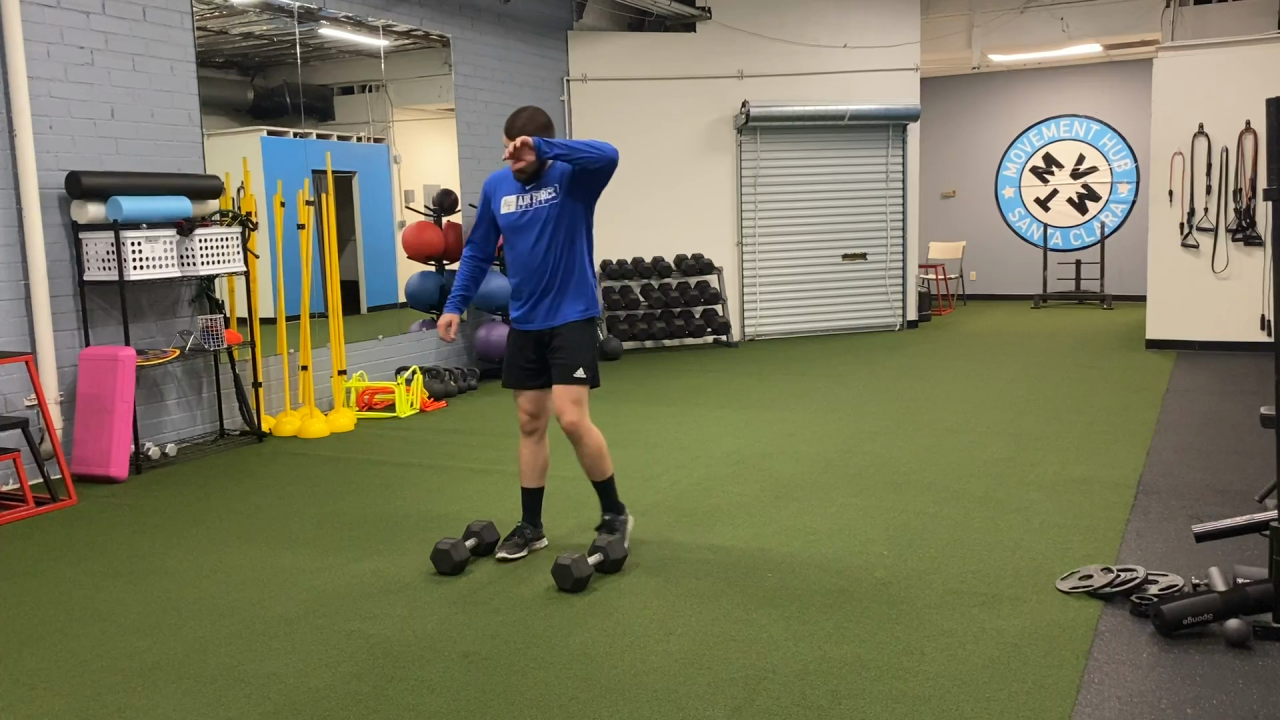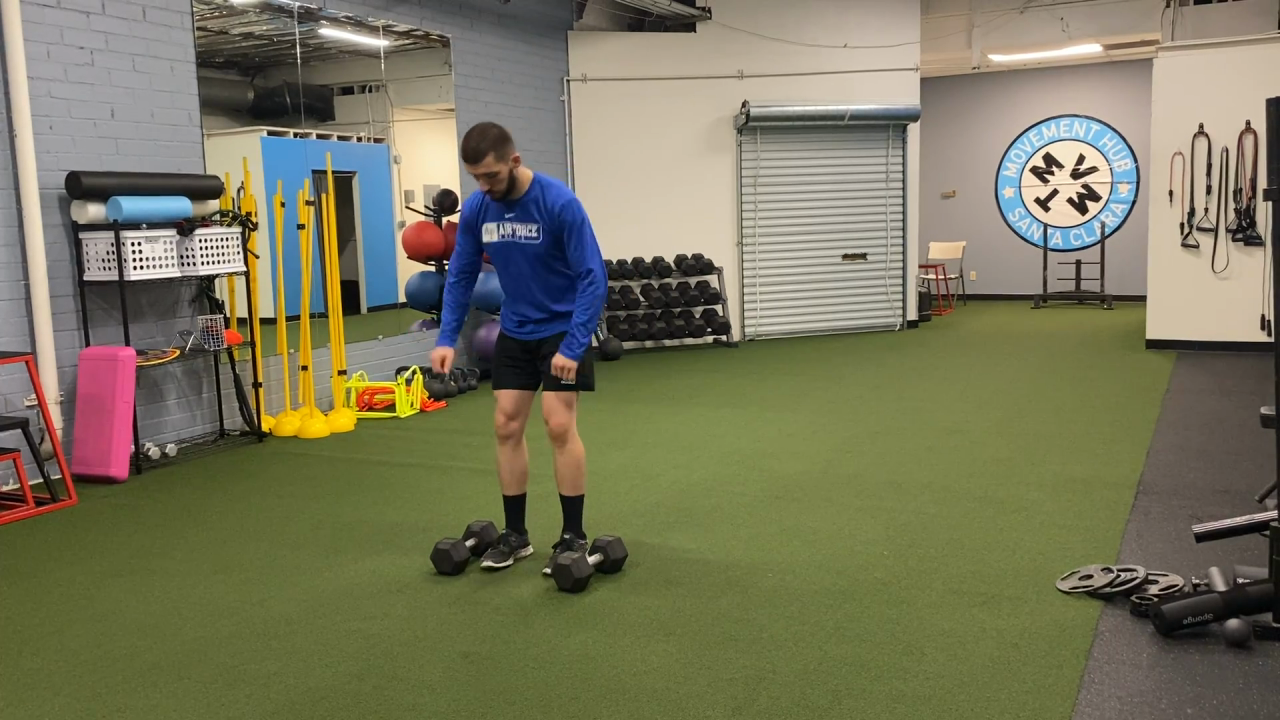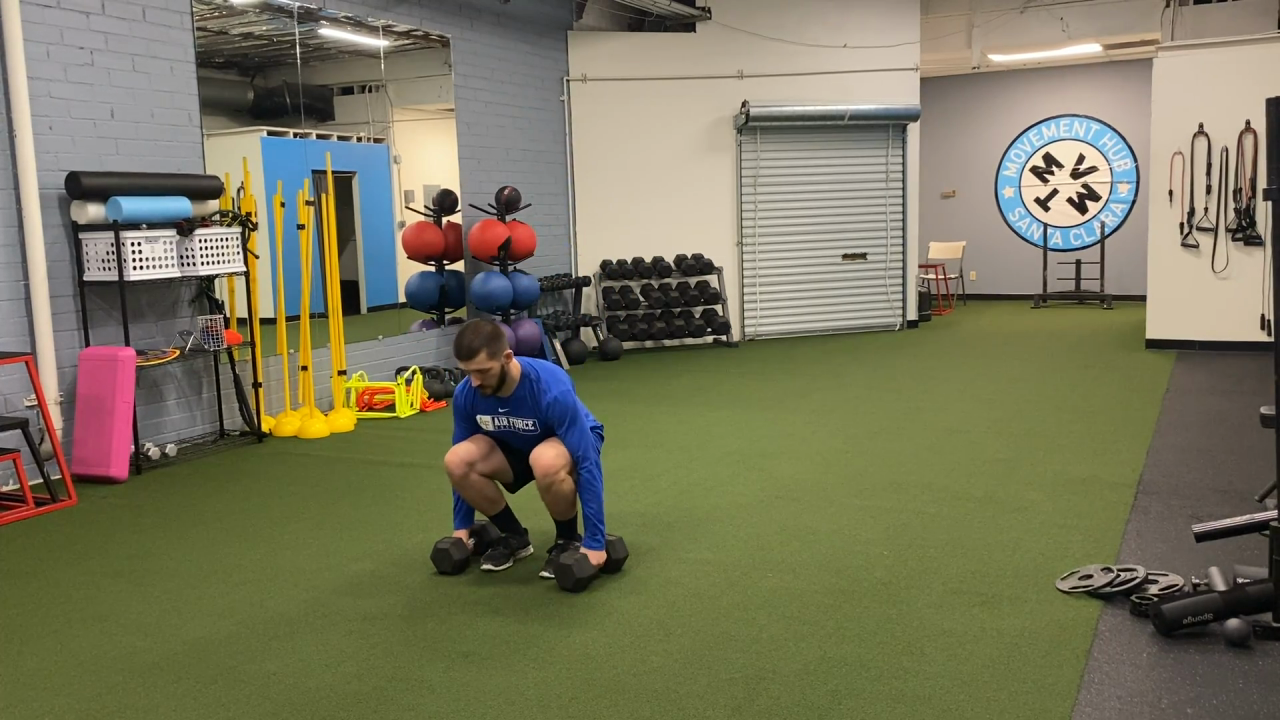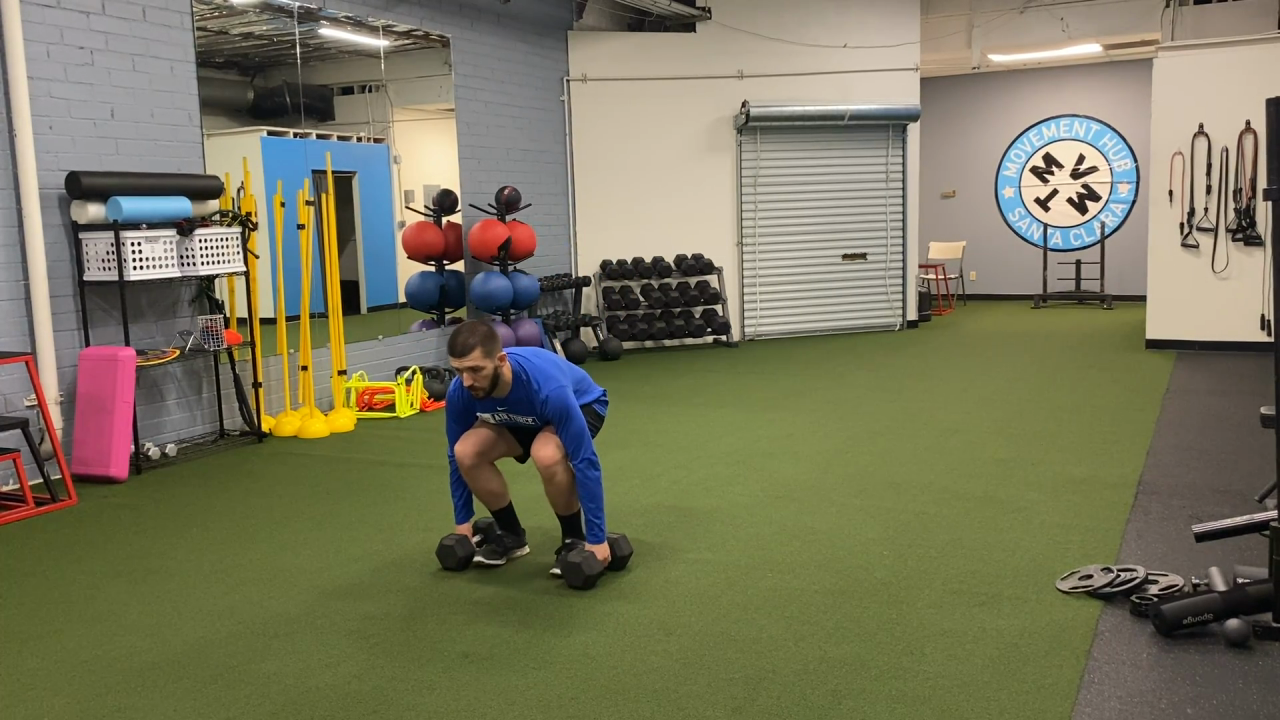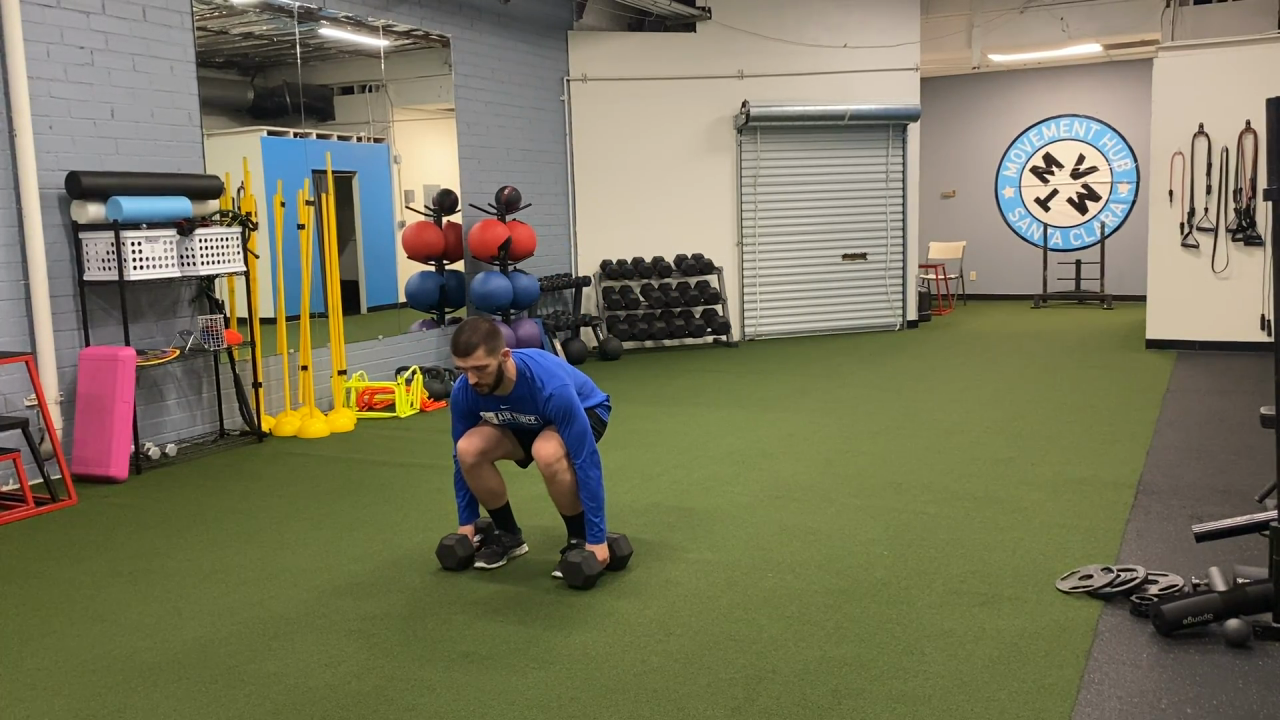
dt=1s
person 1, frame 1
left shoulder: (572, 176)
right shoulder: (495, 188)
left elbow: (608, 156)
right elbow: (478, 252)
left wrist: (542, 147)
right wrist: (455, 304)
left hip: (572, 317)
right hip: (524, 324)
left knee: (571, 419)
right knee: (530, 424)
left ankle: (614, 510)
right ankle: (531, 524)
person 1, frame 2
left shoulder: (560, 203)
right shoulder: (474, 209)
left elbow: (592, 276)
right elbow: (460, 276)
left wrist: (574, 346)
right wrist: (447, 338)
left hip: (562, 330)
right hip: (515, 333)
left knee: (559, 426)
right knee: (507, 427)
left ankle: (573, 536)
right ankle: (515, 533)
person 1, frame 3
left shoulder: (552, 391)
right shoulder: (466, 394)
left elbow: (587, 463)
right elbow: (465, 459)
left wrist: (595, 543)
right wrist: (462, 526)
left hip: (570, 447)
right hip: (516, 448)
left knee: (546, 462)
right knee: (456, 461)
left ankle: (569, 540)
right ankle: (513, 535)
person 1, frame 4
left shoulder: (548, 389)
right shoulder: (459, 392)
left elbow: (584, 461)
right elbow: (456, 456)
left wrist: (597, 538)
right wrist: (462, 521)
left hip: (582, 405)
left knee: (546, 454)
right knee: (466, 452)
left ankle: (574, 539)
right ankle: (510, 534)
person 1, frame 5
left shoulder: (551, 387)
right shoulder: (464, 392)
left elbow: (586, 460)
right elbow: (462, 458)
left wrist: (596, 538)
right wrist: (466, 522)
left hip: (584, 411)
right hip: (524, 422)
left knee: (547, 453)
right knee: (468, 450)
left ankle: (579, 539)
right ankle: (507, 534)
